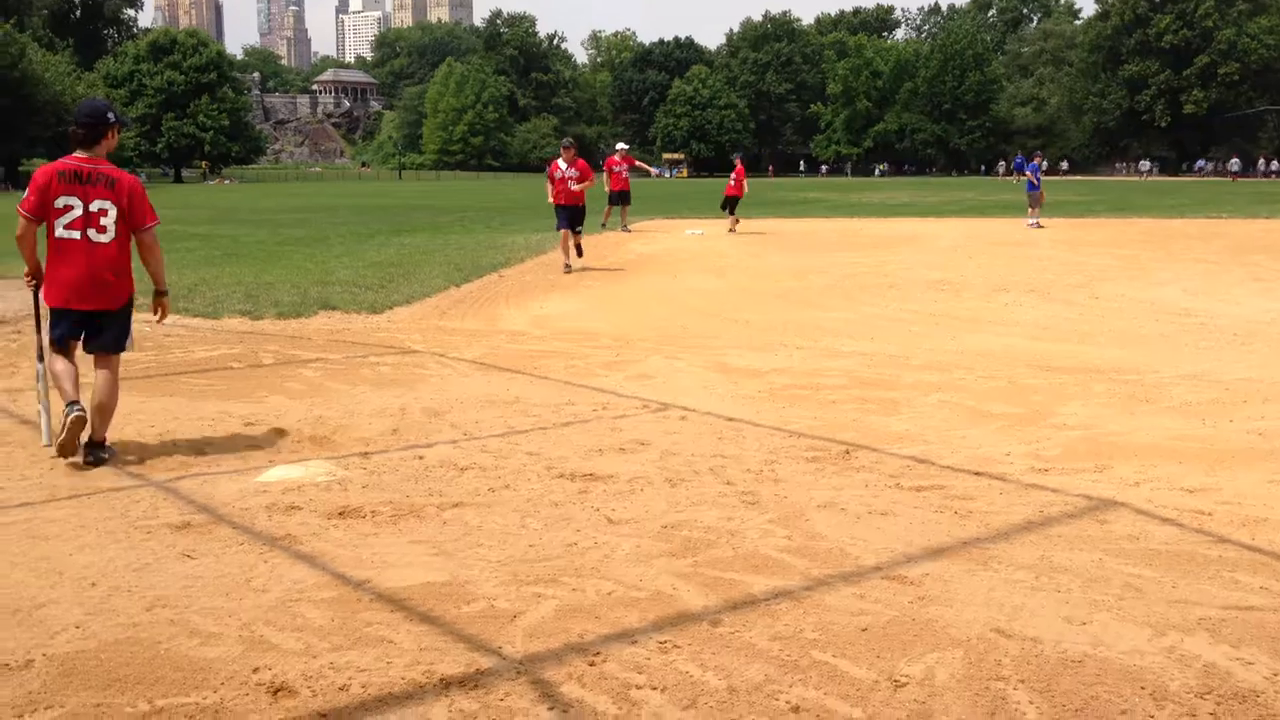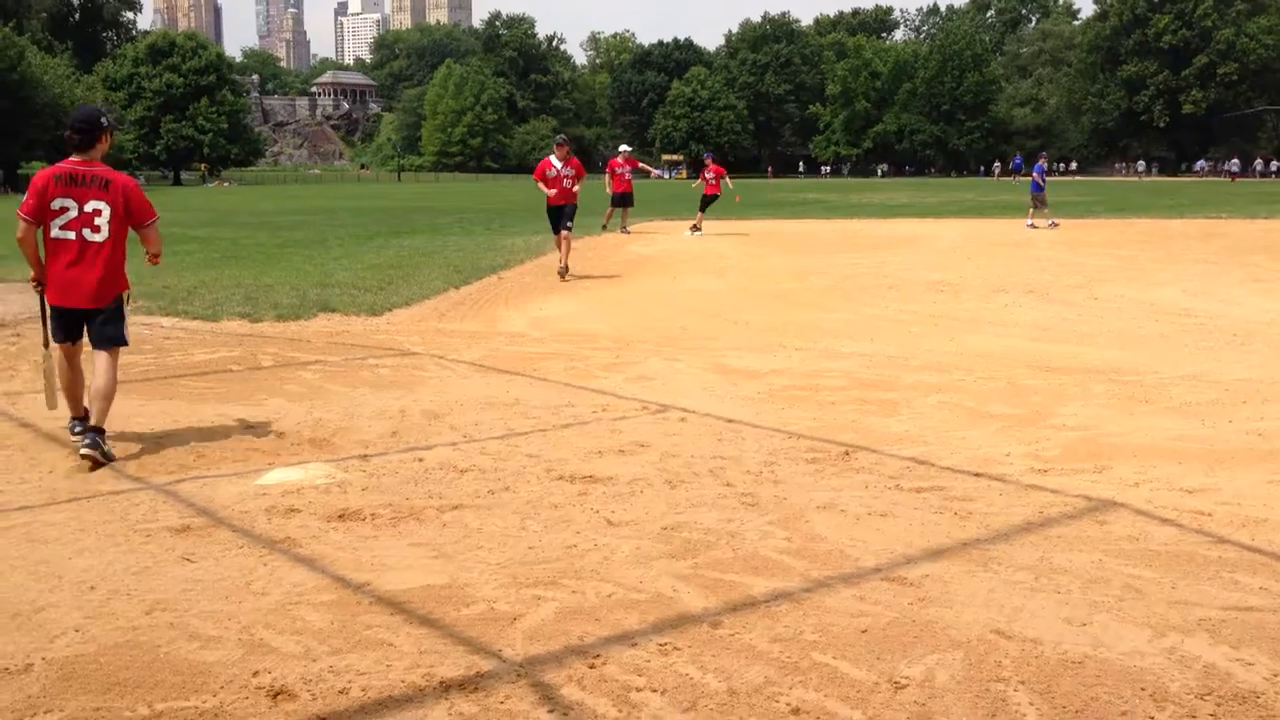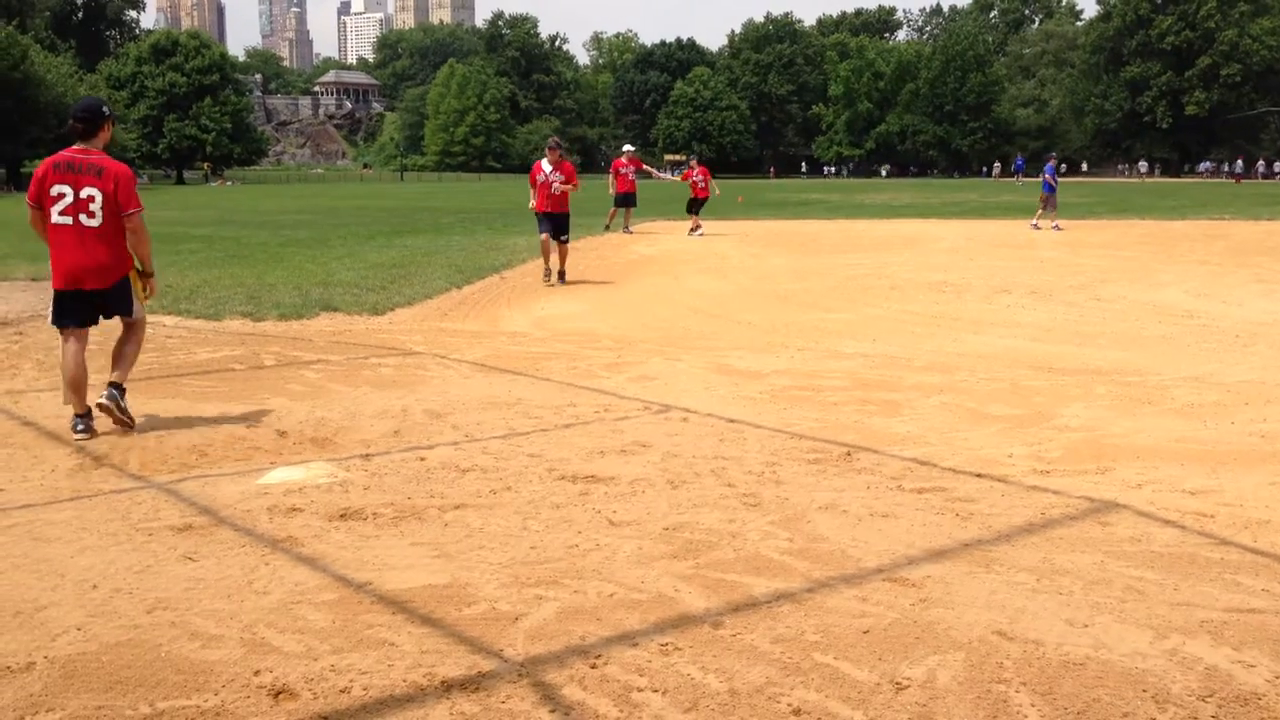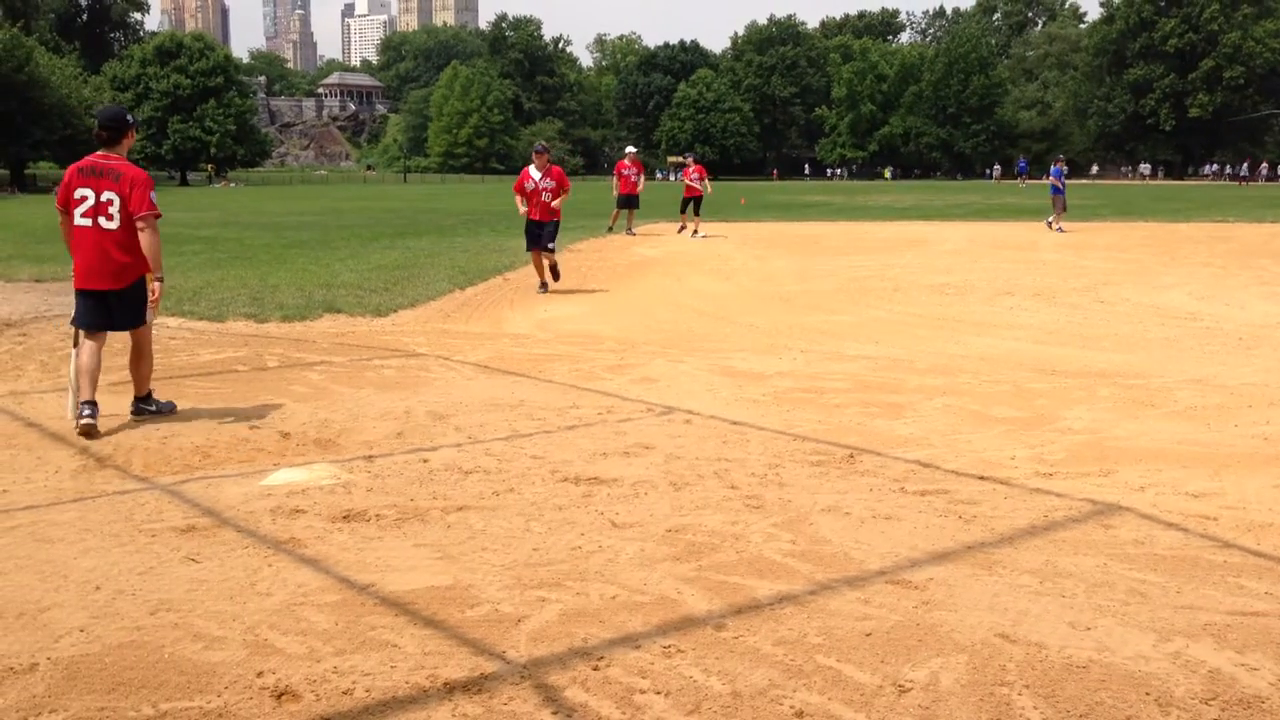
dt=0.3s
person 1, frame 1
left shoulder: (48, 176)
right shoulder: (127, 184)
left elbow: (24, 231)
right elbow: (148, 242)
left wrist: (33, 267)
right wrist: (161, 289)
left hip: (64, 289)
right hip: (112, 291)
left knee: (61, 353)
right knee: (106, 365)
left ankle: (72, 407)
right ankle: (96, 445)
person 1, frame 2
left shoulder: (45, 179)
right shoulder: (123, 184)
left elbow: (24, 234)
right elbow: (150, 234)
left wrist: (38, 270)
right wrist: (156, 252)
left hip: (61, 286)
right hip: (106, 288)
left knee: (68, 352)
right knee: (105, 359)
left ankle: (78, 420)
right ankle: (94, 434)
person 1, frame 3
left shoulder: (48, 167)
right shoulder: (118, 172)
left elbow: (36, 218)
right elbow: (133, 227)
right wrist: (148, 271)
left hip: (66, 272)
right hip: (112, 270)
left knee: (73, 341)
right knee: (134, 325)
left ankle: (80, 418)
right ankle: (113, 391)
person 1, frame 4
left shoulder: (74, 172)
right shoulder: (136, 177)
left elbow: (65, 221)
right elbow: (146, 229)
right wrist: (157, 276)
left hip: (87, 273)
right hip: (130, 272)
left knee: (91, 339)
right knee: (141, 335)
left ankle: (87, 407)
right ankle: (143, 400)
